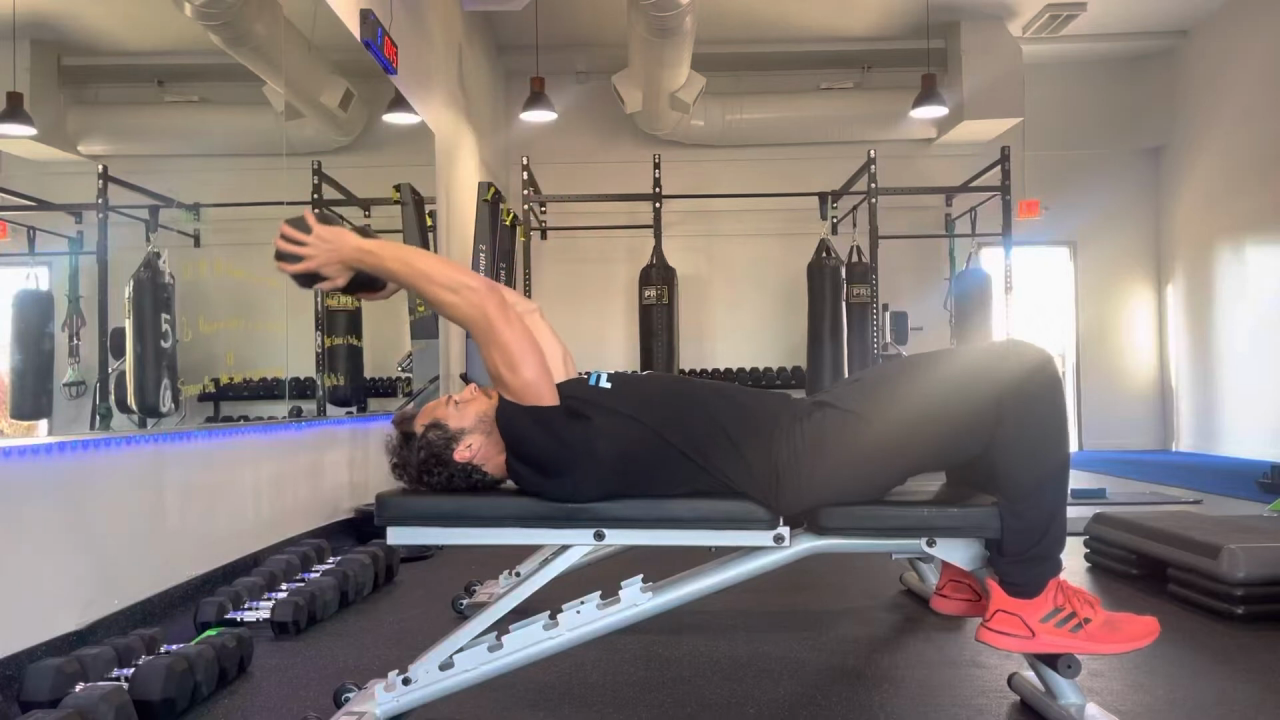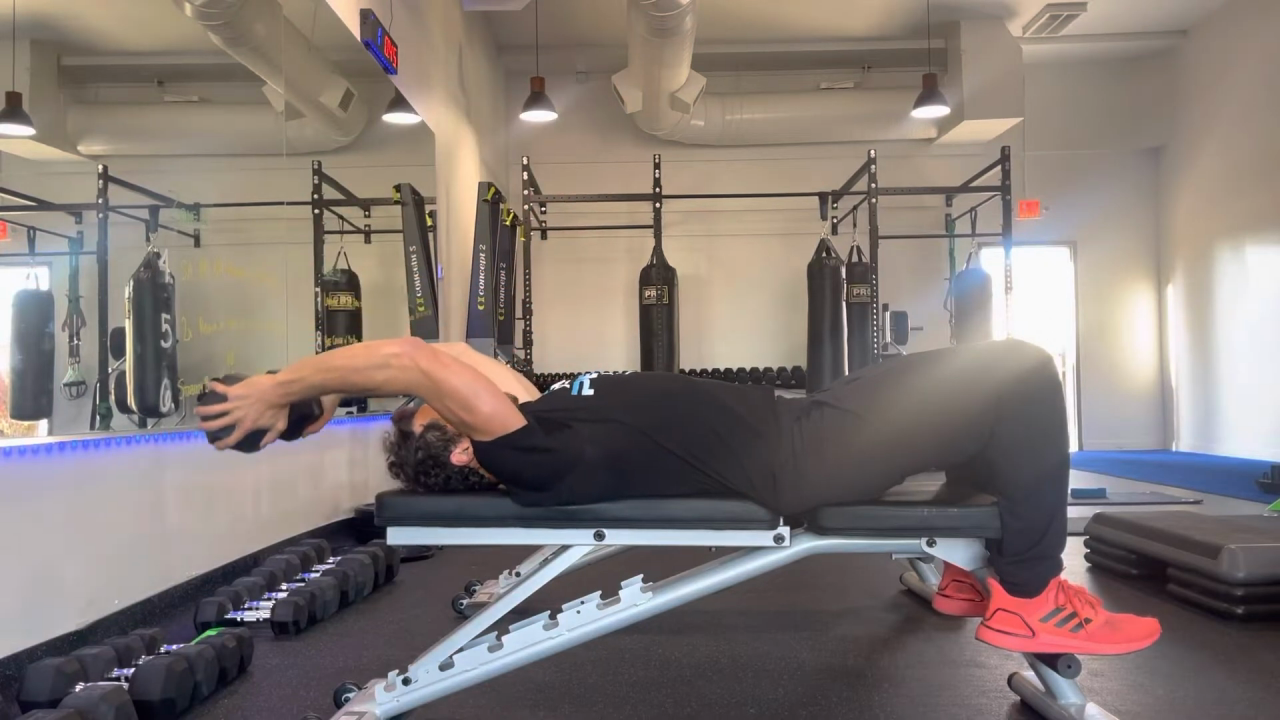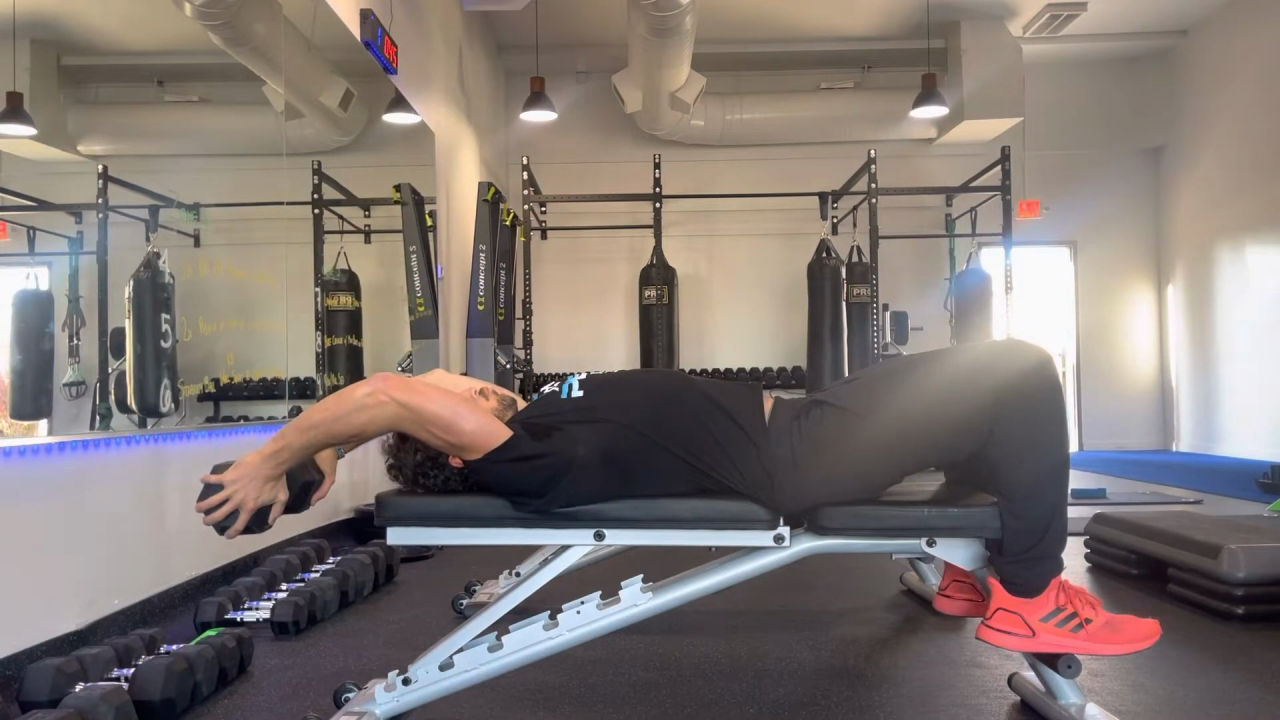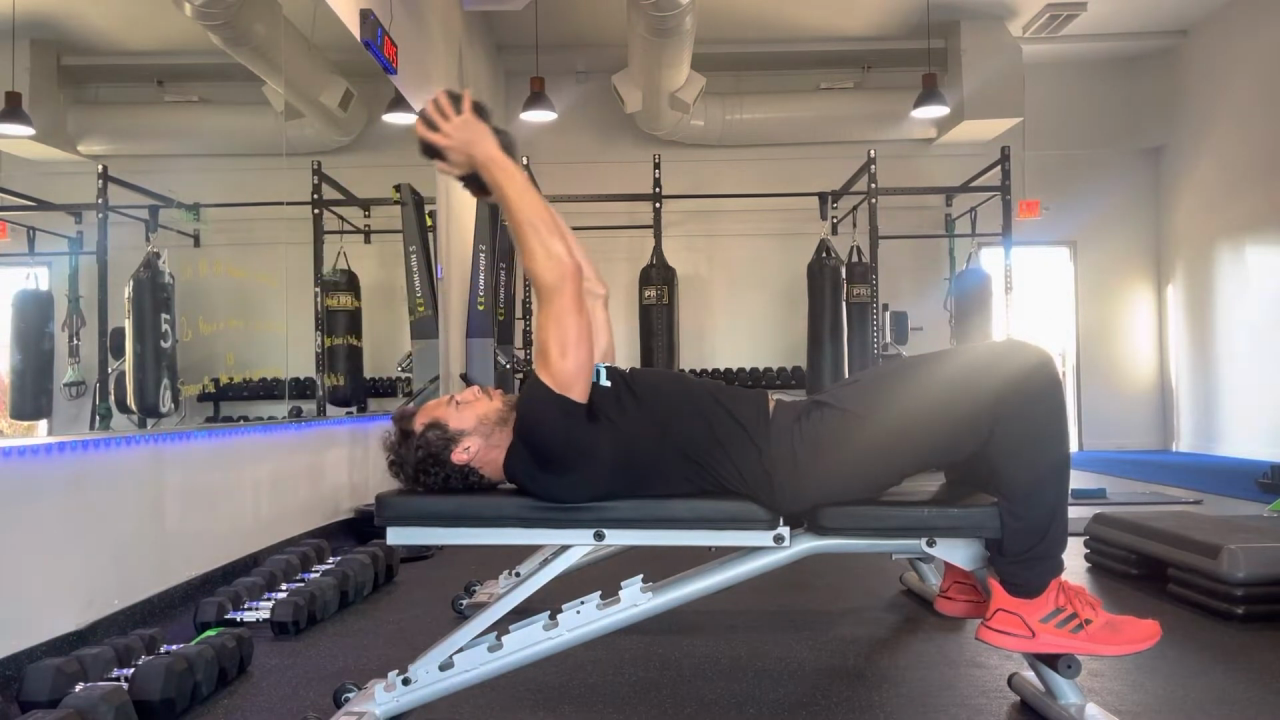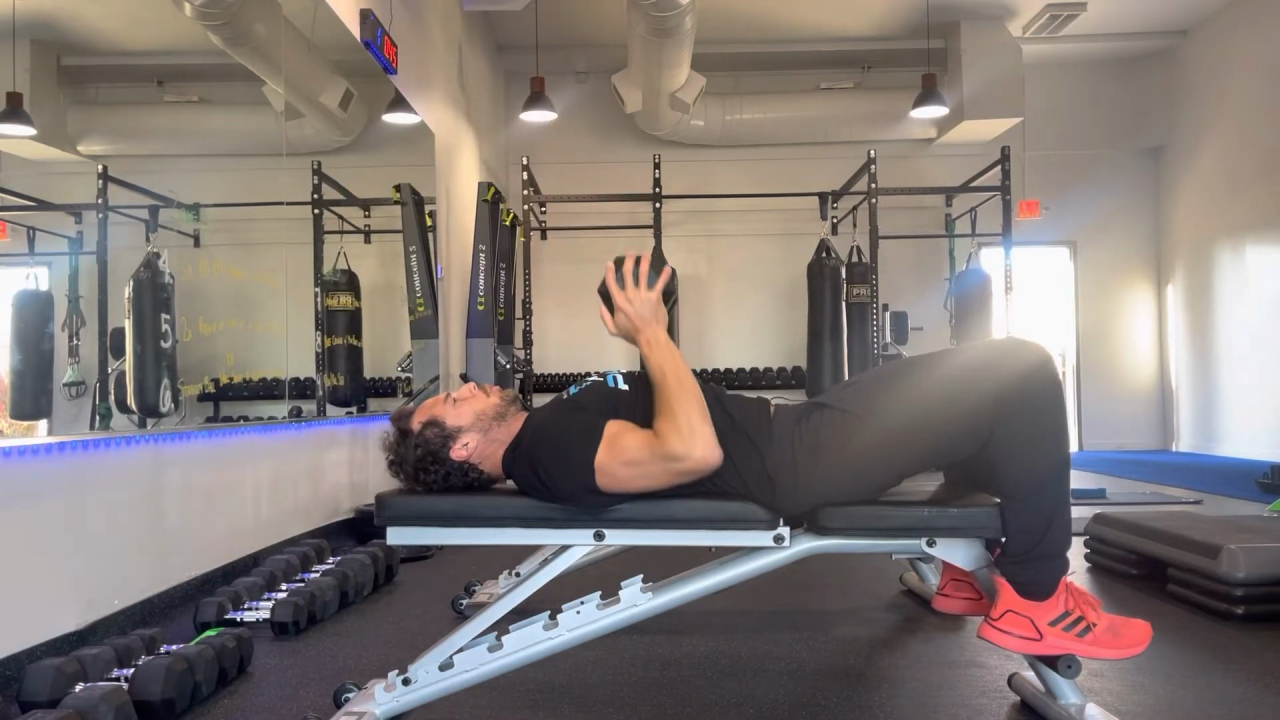
dt=1s
person 1, frame 1
left shoulder: (548, 425)
right shoulder: (547, 453)
left elbow: (507, 314)
right elbow: (491, 310)
left wrist: (370, 259)
right wrist: (359, 249)
left hip: (799, 420)
right hip: (803, 460)
left knee: (991, 377)
right knee: (1021, 375)
left ankle: (974, 568)
right ankle: (1024, 599)
person 1, frame 2
left shoulder: (536, 419)
right shoulder: (533, 461)
left elbow: (449, 356)
right elbow: (420, 359)
left wrist: (301, 382)
right wrist: (278, 389)
left hip: (797, 416)
right hip: (803, 459)
left knee: (991, 376)
right knee: (1020, 372)
left ankle: (971, 568)
right ankle: (1027, 599)
person 1, frame 3
left shoulder: (533, 419)
right shoulder: (524, 464)
left elbow: (408, 389)
right elbow: (393, 394)
left wrist: (318, 443)
right wrist: (270, 458)
left hip: (794, 417)
right hip: (799, 457)
left knee: (989, 378)
right knee: (1020, 372)
left ankle: (972, 569)
right ankle: (1028, 598)
person 1, frame 4
left shoulder: (552, 433)
right shoulder: (550, 448)
left elbow: (584, 289)
right elbow: (561, 283)
left wrist: (491, 166)
right wrist: (487, 156)
left hip: (799, 427)
right hip: (802, 457)
left knee: (990, 382)
right knee: (1023, 375)
left ankle: (978, 570)
right ankle: (1027, 601)
person 1, frame 5
left shoulder: (554, 427)
right shoulder: (549, 450)
right elbow: (696, 449)
left wrist: (645, 335)
right wrist: (651, 334)
left hip: (795, 424)
right hip: (800, 459)
left knee: (988, 381)
right knee: (1020, 372)
left ankle: (967, 568)
right ankle: (1033, 600)
